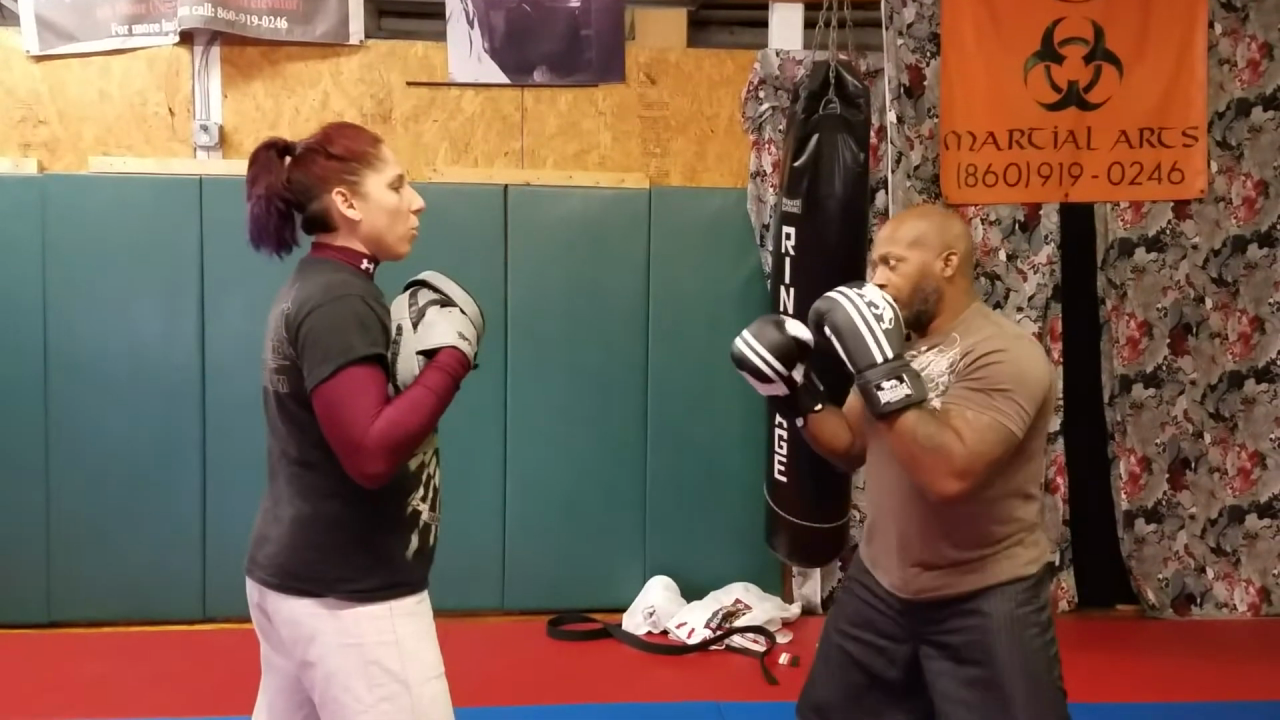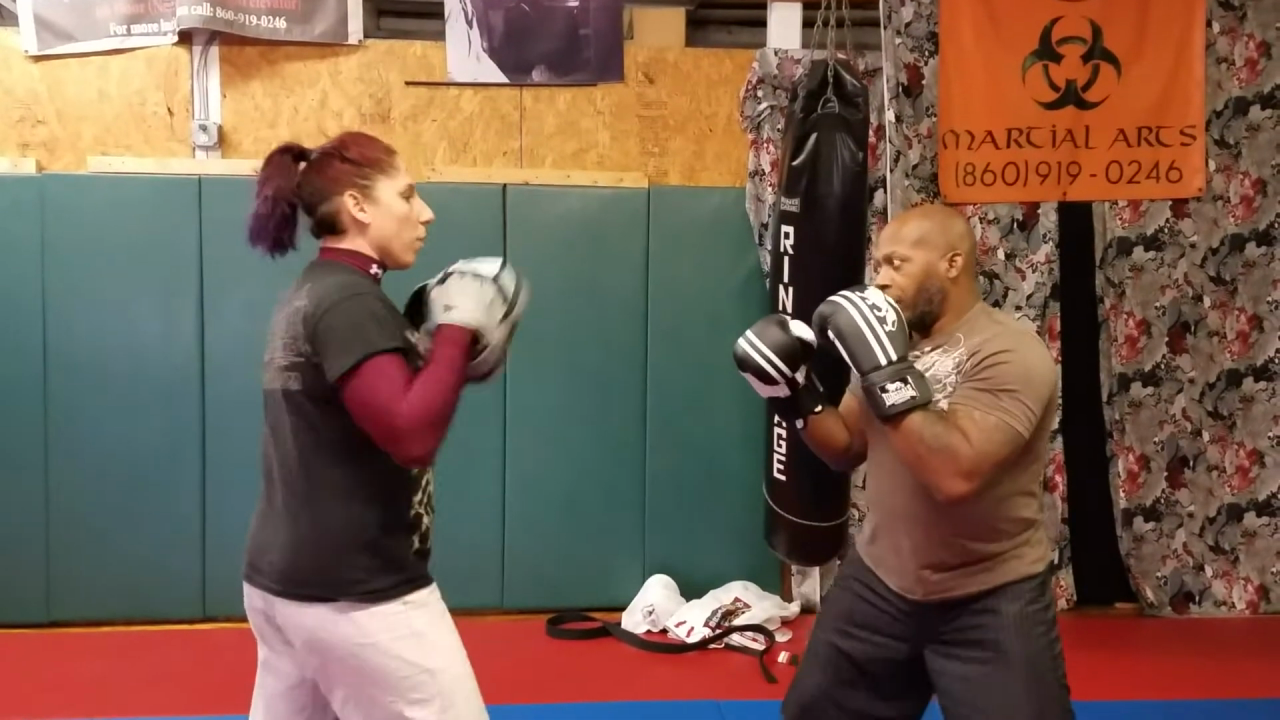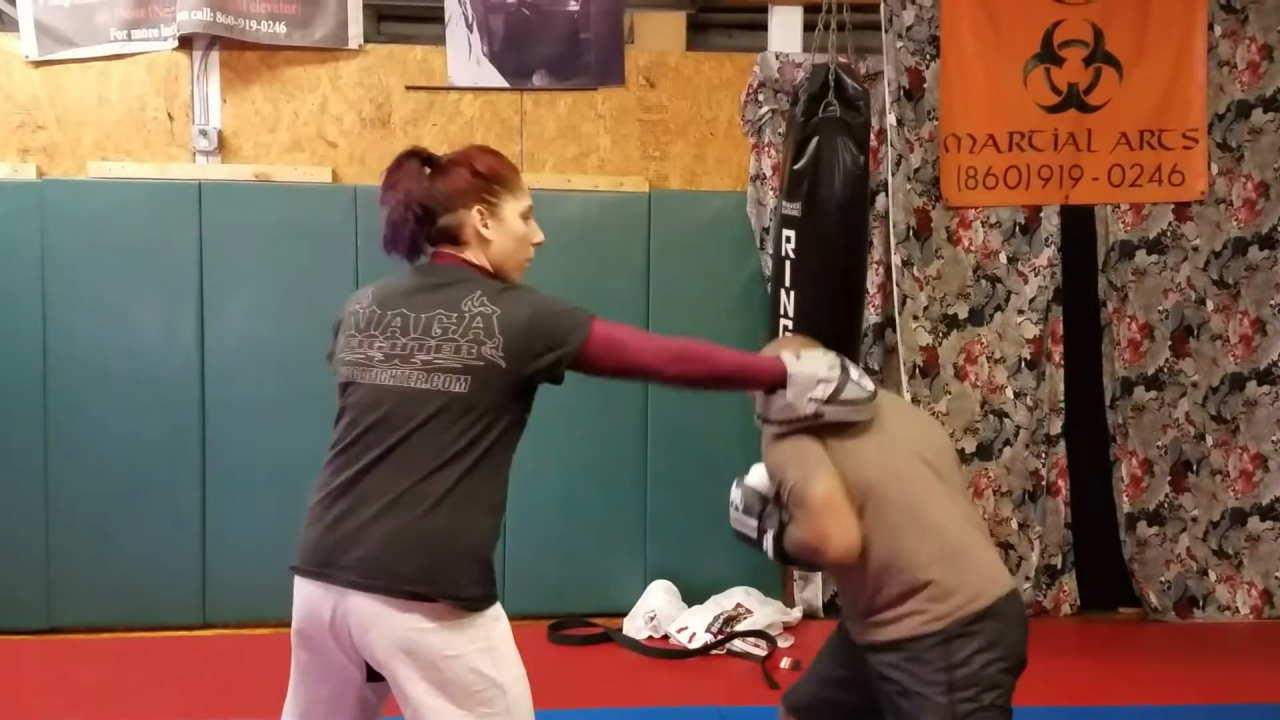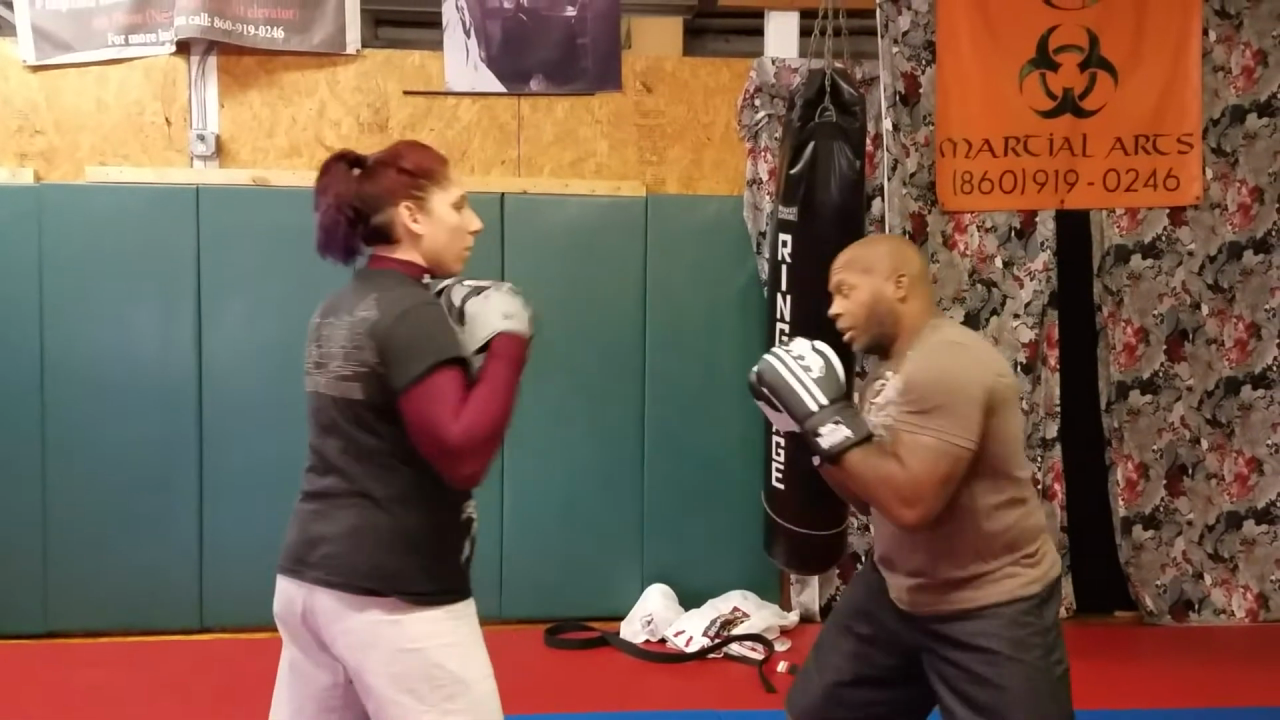
dt=0.4s
person 1, frame 1
left shoulder: (315, 289)
right shoulder: (339, 304)
right elbow: (371, 454)
left wrist: (417, 355)
right wrist: (450, 357)
left hip: (292, 576)
right hip: (351, 593)
person 1, frame 2
left shoulder: (310, 296)
right shoulder: (350, 302)
right elbow: (412, 436)
left wrist: (426, 344)
right wrist: (460, 328)
left hip: (283, 578)
right hip: (356, 589)
person 1, frame 3
left shoulder: (362, 307)
right shoulder: (513, 317)
right elbow: (667, 359)
right wrist: (783, 372)
left hip: (327, 577)
right hip: (429, 593)
person 1, frame 4
left shoulder: (340, 308)
right shoulder: (413, 315)
right elbow: (464, 456)
left wrist: (464, 351)
right wrist: (507, 341)
left hip: (313, 577)
right hip: (400, 594)
person 2, frame 1
left shoulder: (1004, 354)
right shoulder: (892, 340)
left elbow: (948, 474)
right elbow: (849, 448)
left wrist: (883, 372)
right wrist: (797, 391)
left hip: (986, 600)
right hip: (881, 583)
person 2, frame 2
left shoulder: (1009, 353)
right shoulder: (884, 337)
left elbow: (955, 476)
right elbow: (846, 449)
left wrist: (888, 374)
right wrist: (795, 395)
left hip: (989, 598)
right hip: (880, 581)
person 2, frame 3
left shoulder: (794, 433)
right shoulder: (890, 411)
left elbow: (837, 543)
left wrist: (774, 530)
left hip: (950, 635)
right hip: (898, 626)
person 2, frame 4
left shoulder: (952, 365)
right shoulder: (888, 370)
left elbow: (910, 501)
right elbow: (869, 494)
left wrist: (825, 415)
right wrist: (808, 423)
left hip: (993, 609)
right hip: (895, 592)
